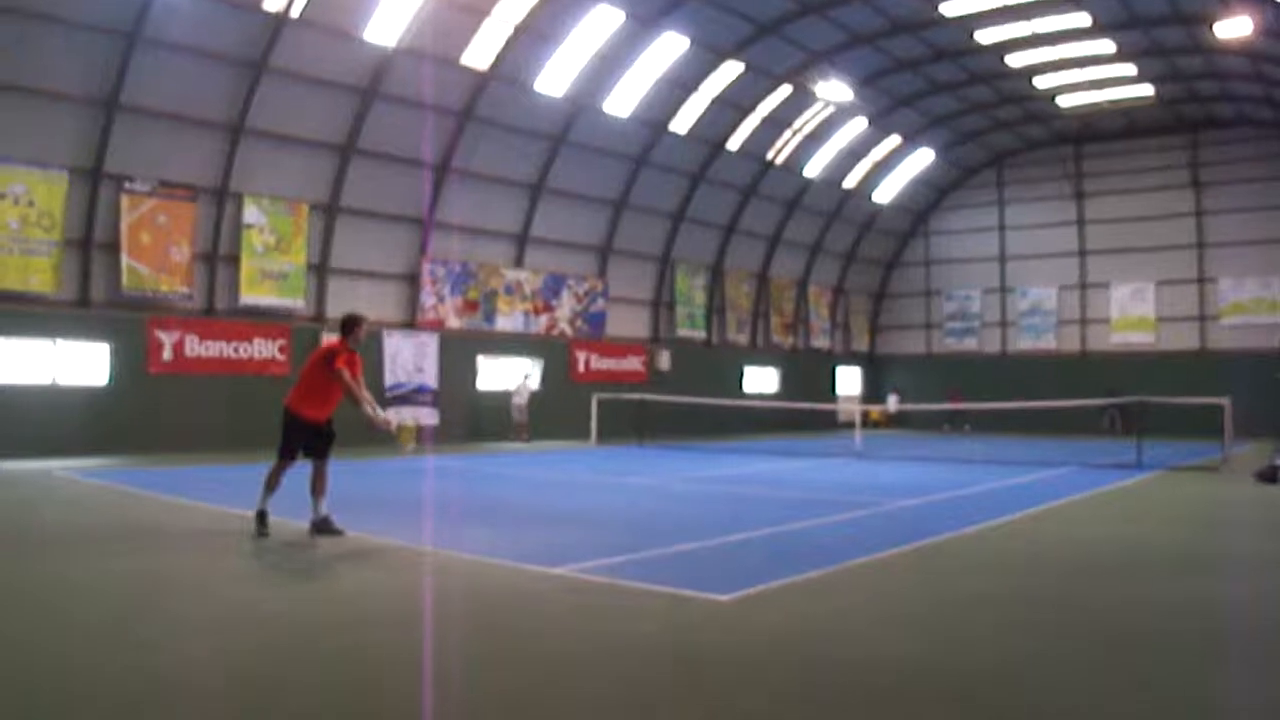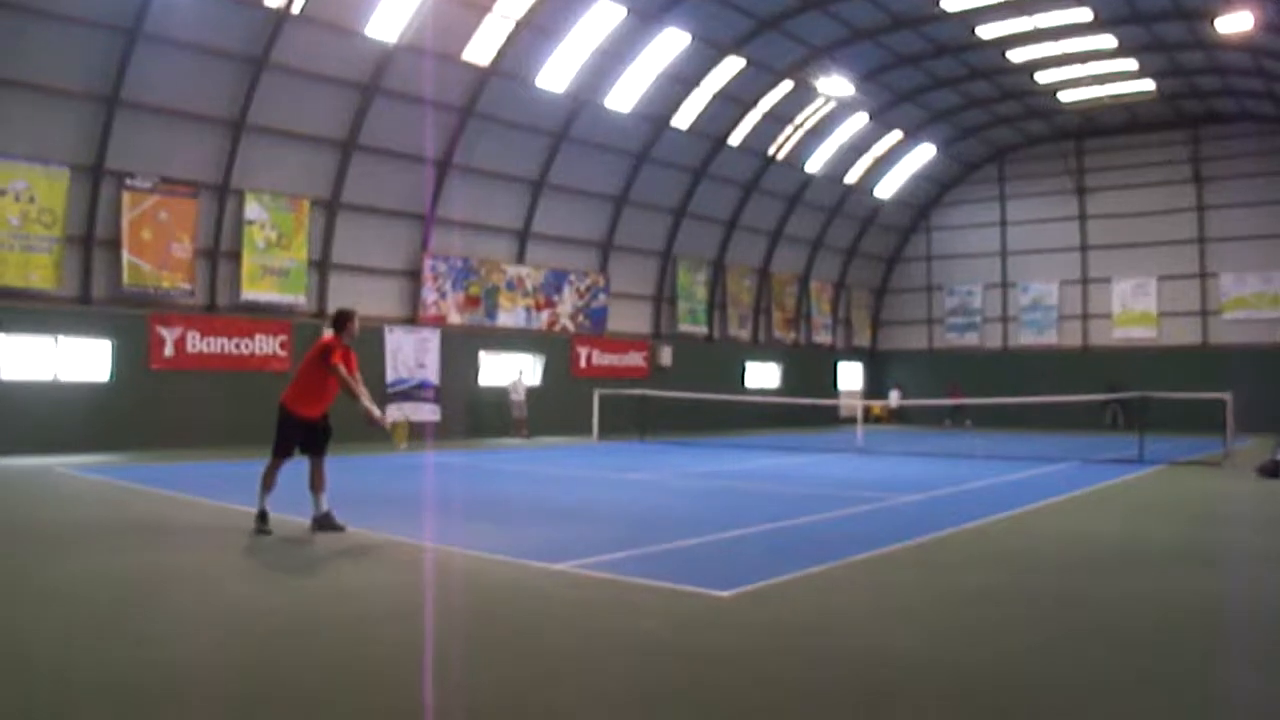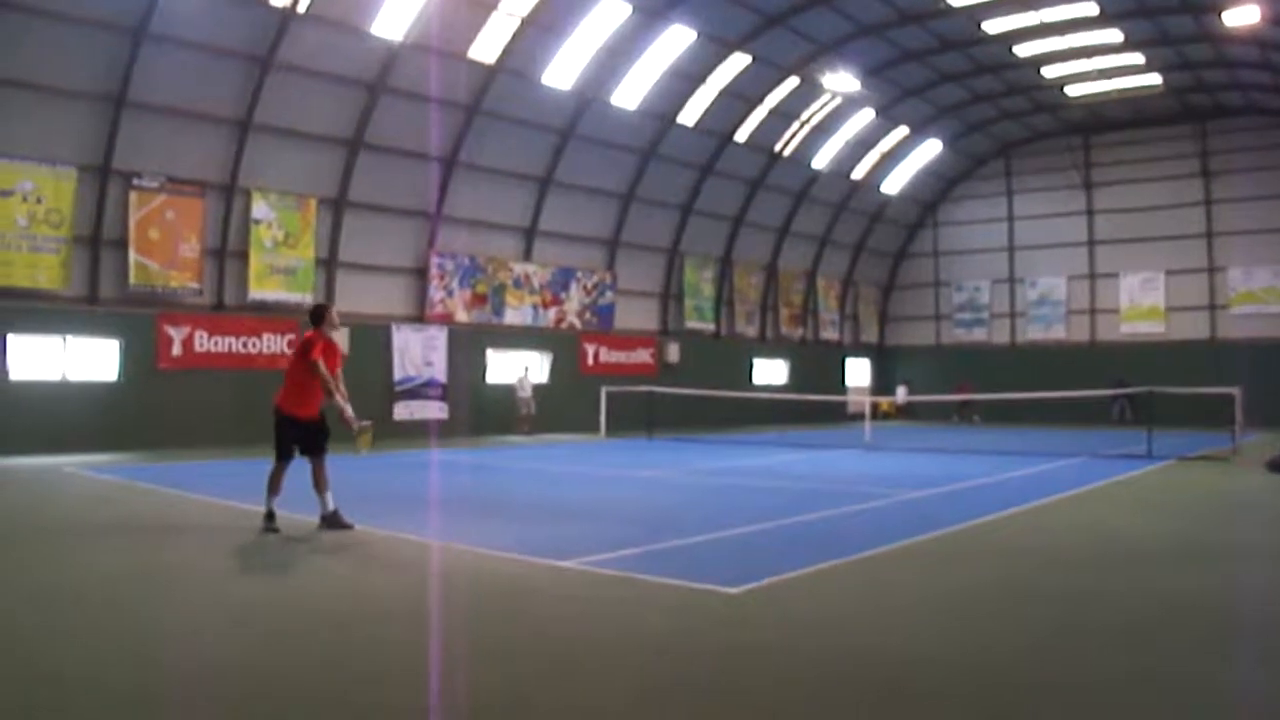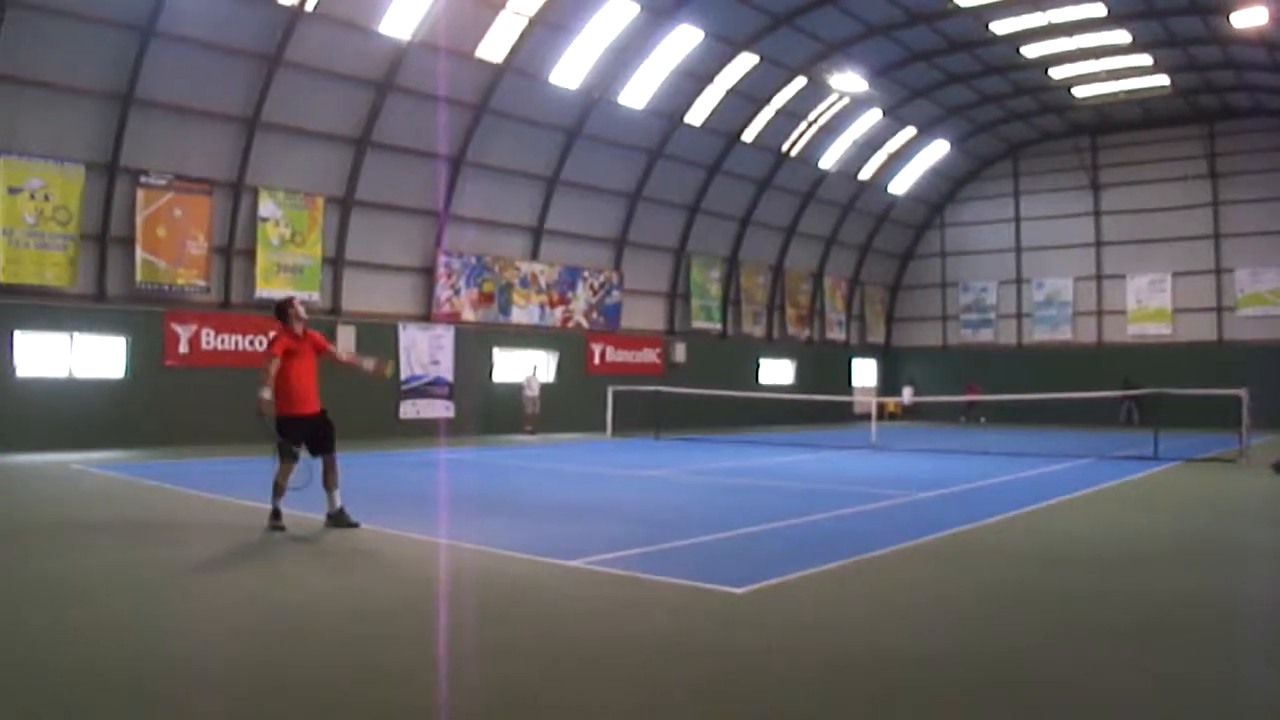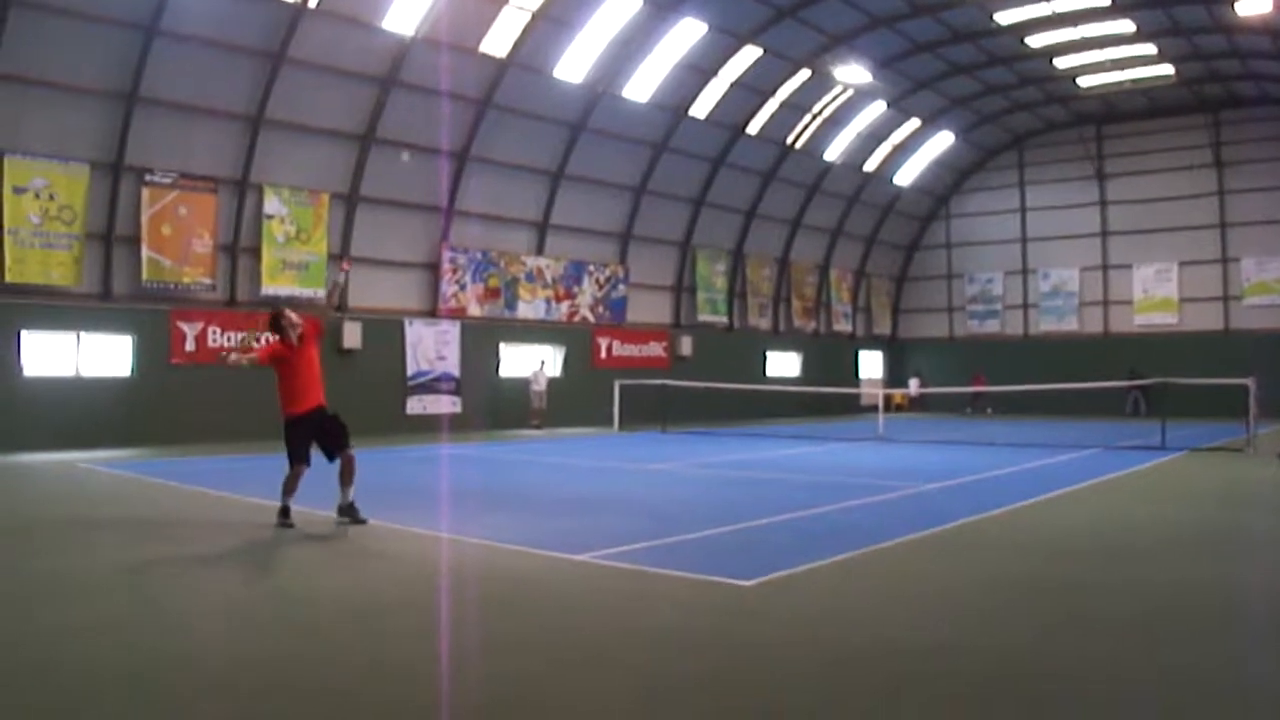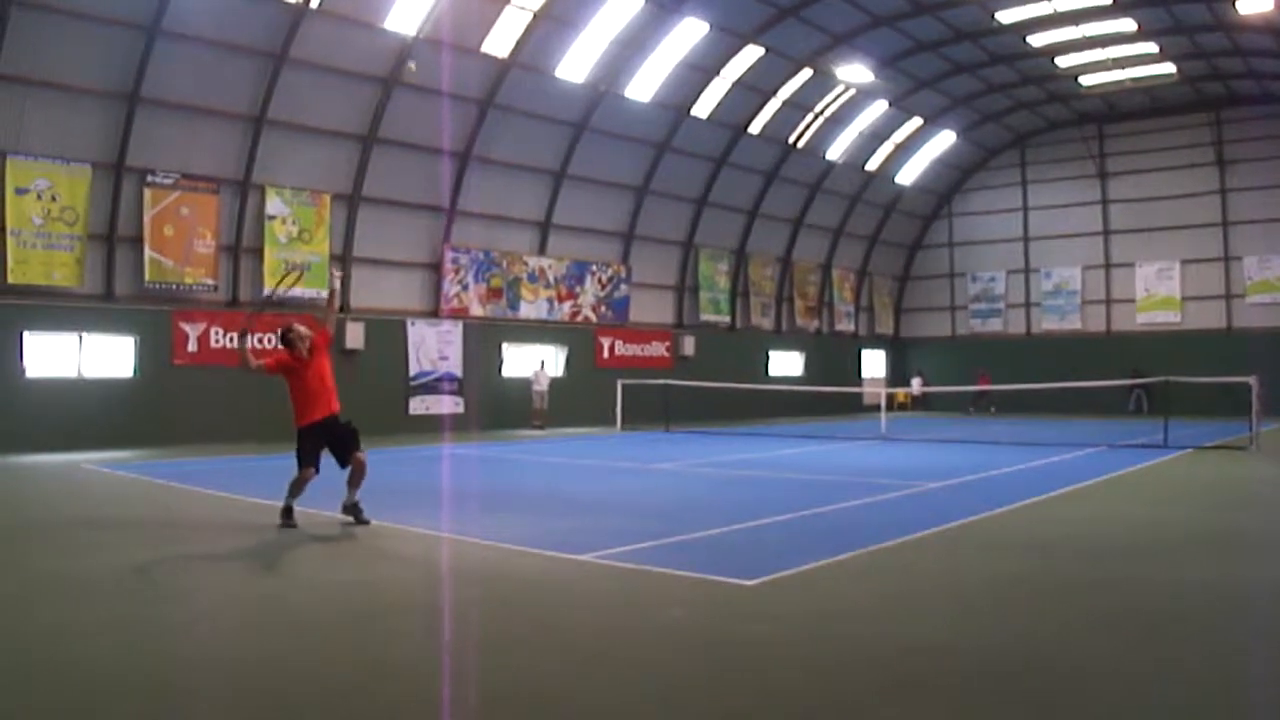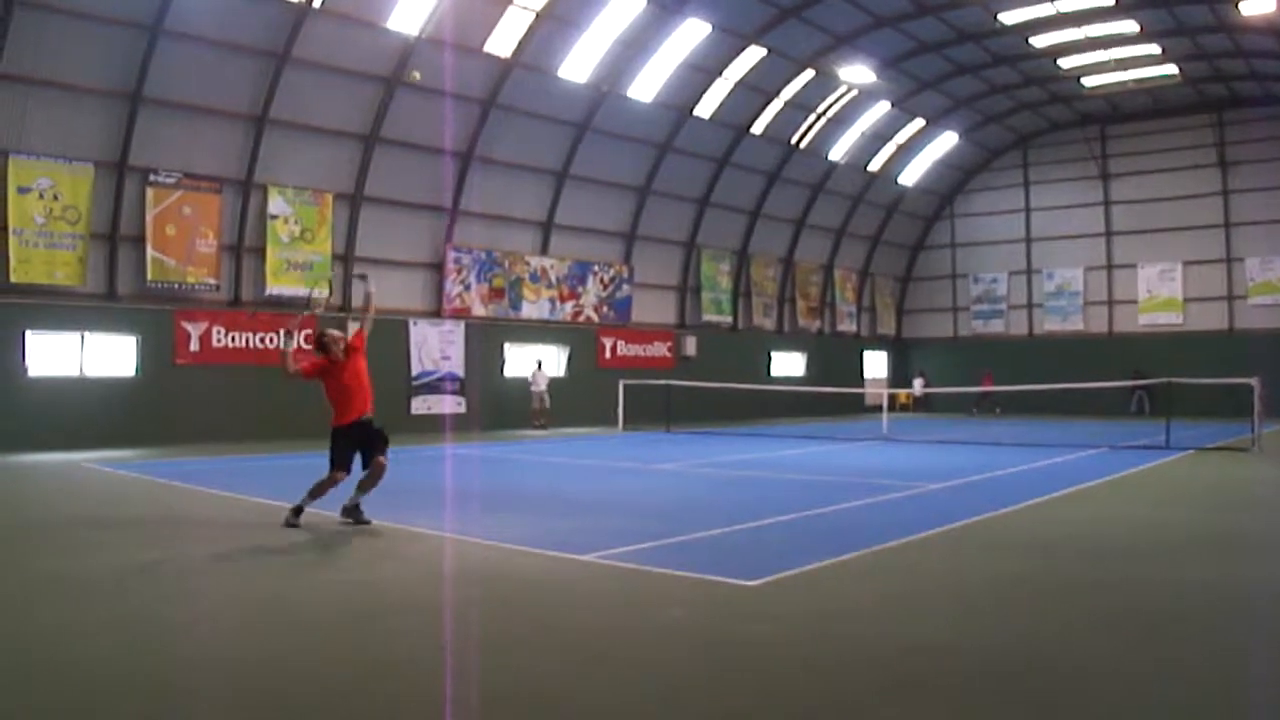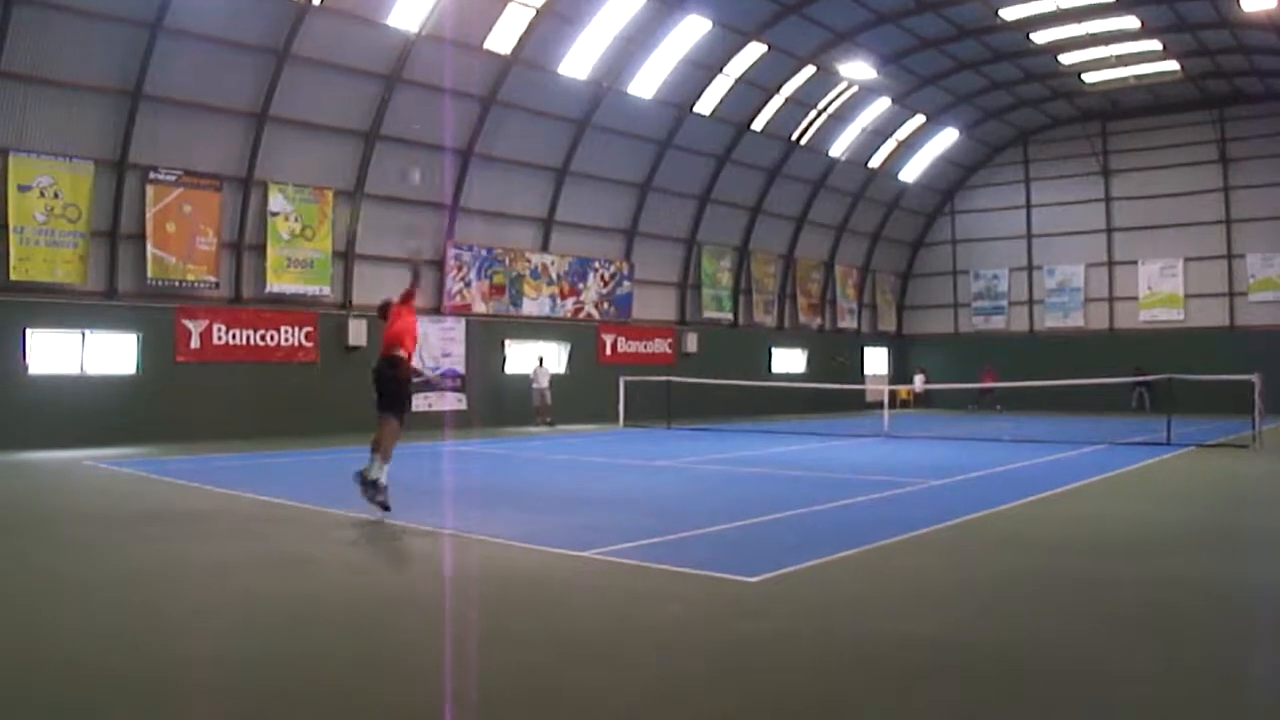
dt=0.3s
person 1, frame 1
left shoulder: (353, 358)
right shoulder: (334, 352)
left elbow: (362, 389)
right elbow: (348, 387)
left wrist: (380, 414)
right wrist: (370, 414)
left hip: (320, 418)
right hip: (298, 414)
left knee: (321, 464)
right knee: (284, 463)
left ankle: (319, 518)
right ankle: (262, 512)
person 1, frame 2
left shoulder: (348, 354)
right shoulder: (329, 347)
left elbow: (358, 385)
right elbow: (345, 382)
left wrist: (376, 411)
right wrist: (369, 408)
left hip: (316, 414)
right hip: (294, 411)
left knee: (318, 461)
right knee: (278, 460)
left ankle: (321, 514)
right ankle: (262, 512)
person 1, frame 3
left shoulder: (333, 348)
right shoulder: (311, 341)
left elbow: (338, 381)
right elbow: (322, 377)
left wrist: (348, 411)
right wrist: (343, 407)
left hip: (313, 414)
right hip: (289, 413)
left knee: (319, 461)
right knee: (283, 463)
left ankle: (328, 513)
right ankle: (269, 513)
person 1, frame 4
left shoulder: (311, 337)
right shoulder: (280, 339)
left elbow: (338, 355)
right elbow: (272, 367)
left wrist: (365, 363)
right wrist: (266, 392)
left hip: (314, 411)
right hip: (289, 414)
left knee: (329, 458)
right knee: (287, 464)
left ankle: (335, 511)
right ankle: (275, 511)
person 1, frame 5
left shoulder: (310, 335)
right shoulder: (277, 350)
left elbow: (329, 306)
right elbow: (249, 359)
left wrist: (340, 278)
right wrist: (234, 358)
left hip: (320, 410)
right hip: (296, 417)
left knee: (348, 456)
right knee: (299, 468)
left ankle: (346, 504)
right ankle: (285, 508)
person 1, frame 6
left shoulder: (320, 346)
right shoulder: (286, 360)
left elbow: (331, 313)
right elbow: (254, 365)
left wrist: (335, 286)
right wrist: (244, 344)
left hip: (333, 419)
right hip: (309, 426)
left knee: (359, 460)
right knee: (307, 473)
left ankle: (351, 503)
right ankle: (287, 508)
person 1, frame 7
left shoulder: (354, 348)
right shoulder: (322, 365)
left elbow: (367, 316)
right elbow: (291, 370)
left wrist: (369, 293)
right wrist: (289, 343)
left hip: (365, 423)
right hip: (343, 428)
left knee: (380, 464)
right knee: (336, 477)
left ankle: (353, 504)
right ankle: (299, 507)
person 1, frame 8
left shoulder: (401, 319)
right shoulder: (403, 311)
right elbow: (414, 287)
left hip: (394, 368)
right hip: (395, 365)
left knee: (390, 422)
right knee: (391, 420)
left ankle: (373, 474)
right ankle: (373, 475)
